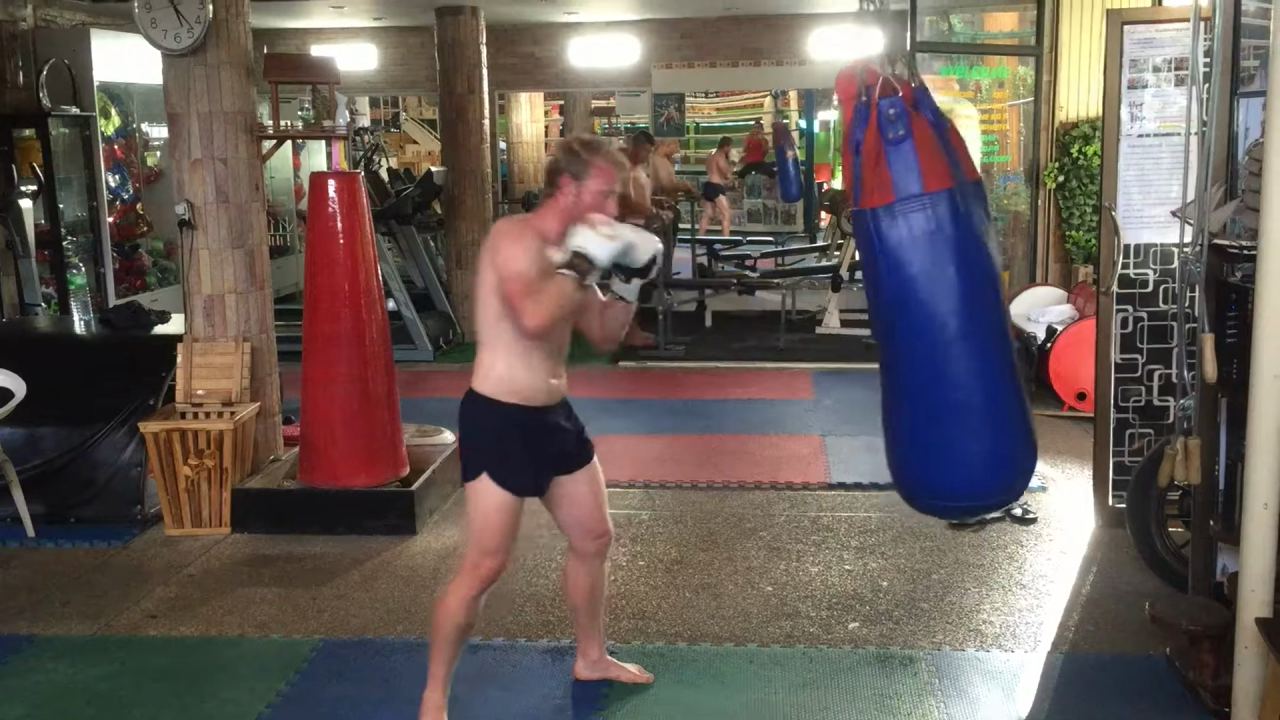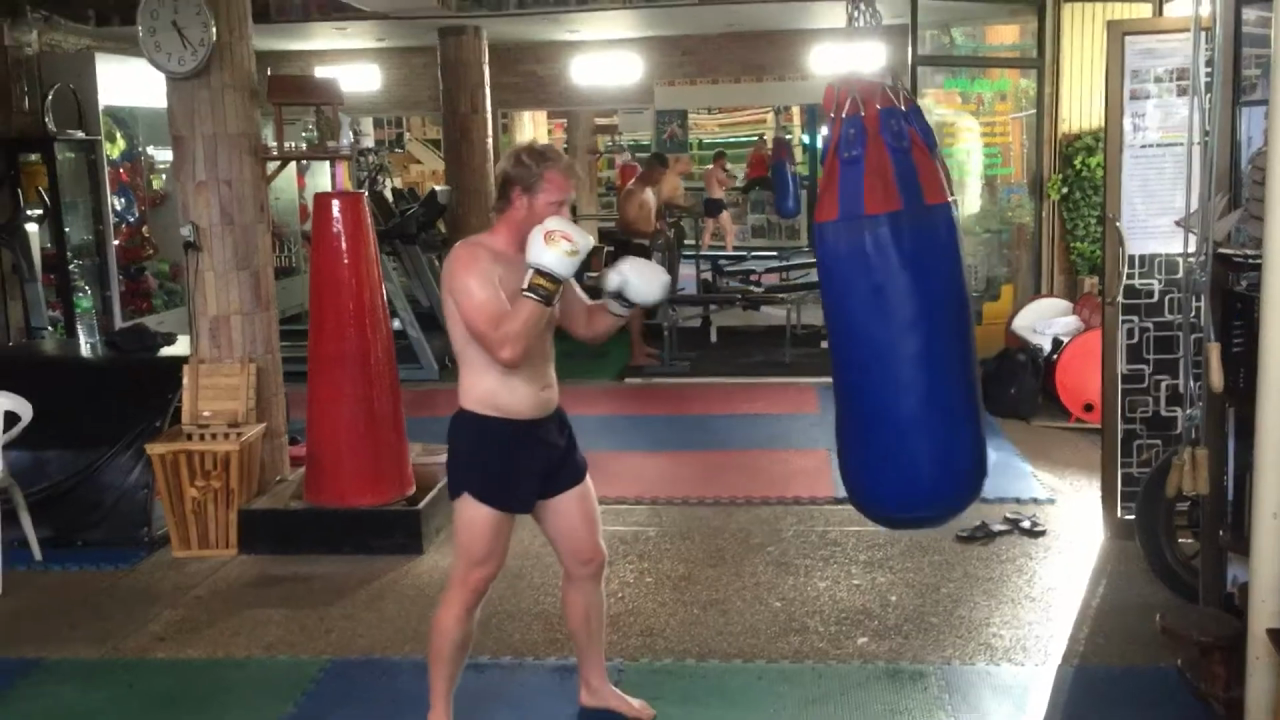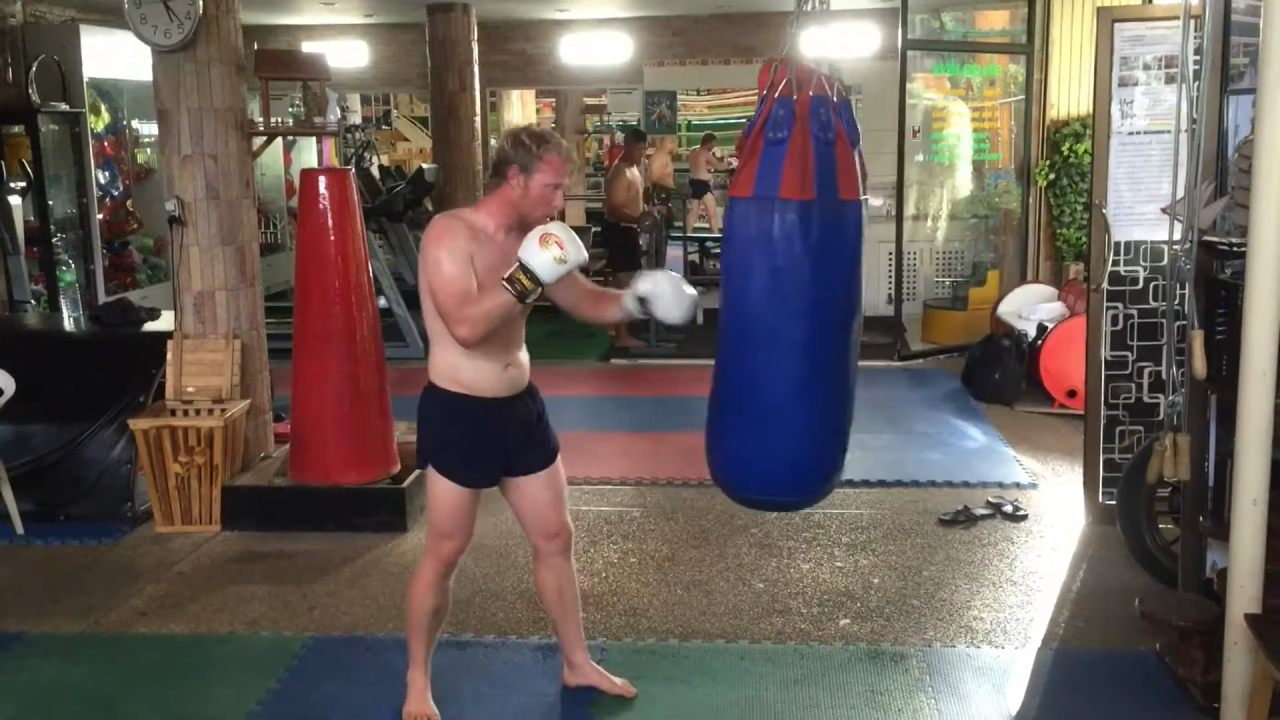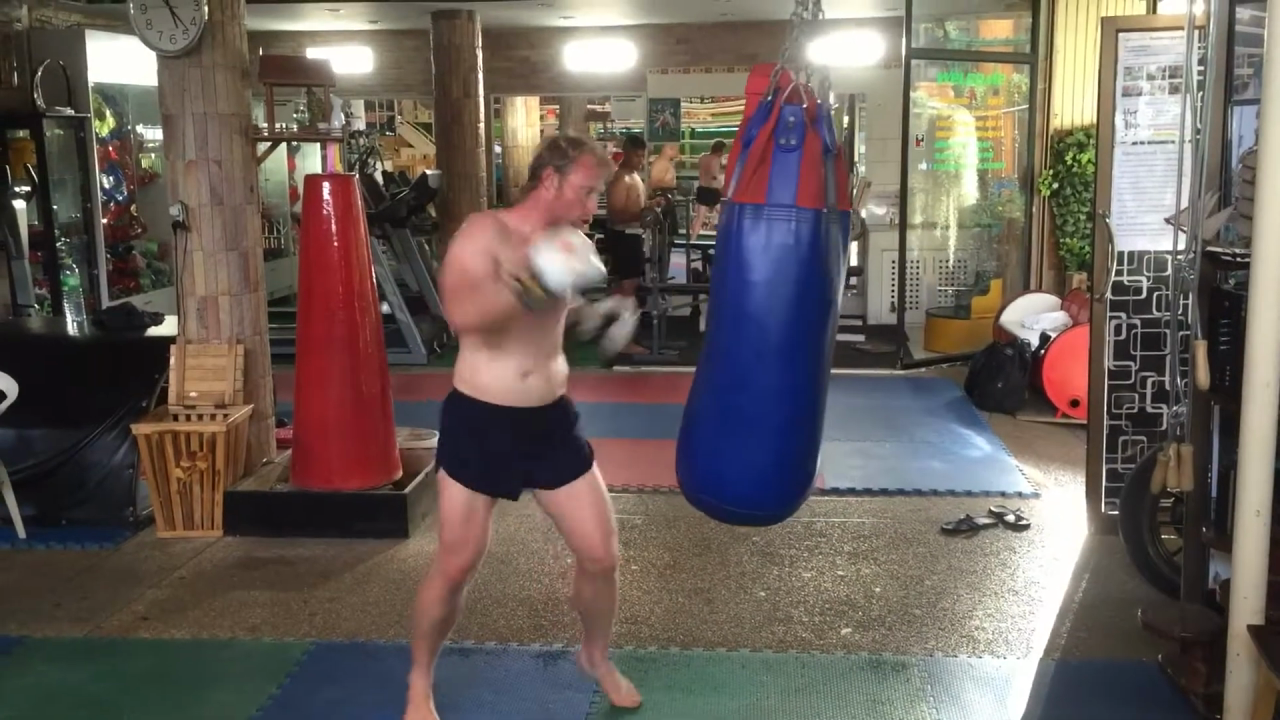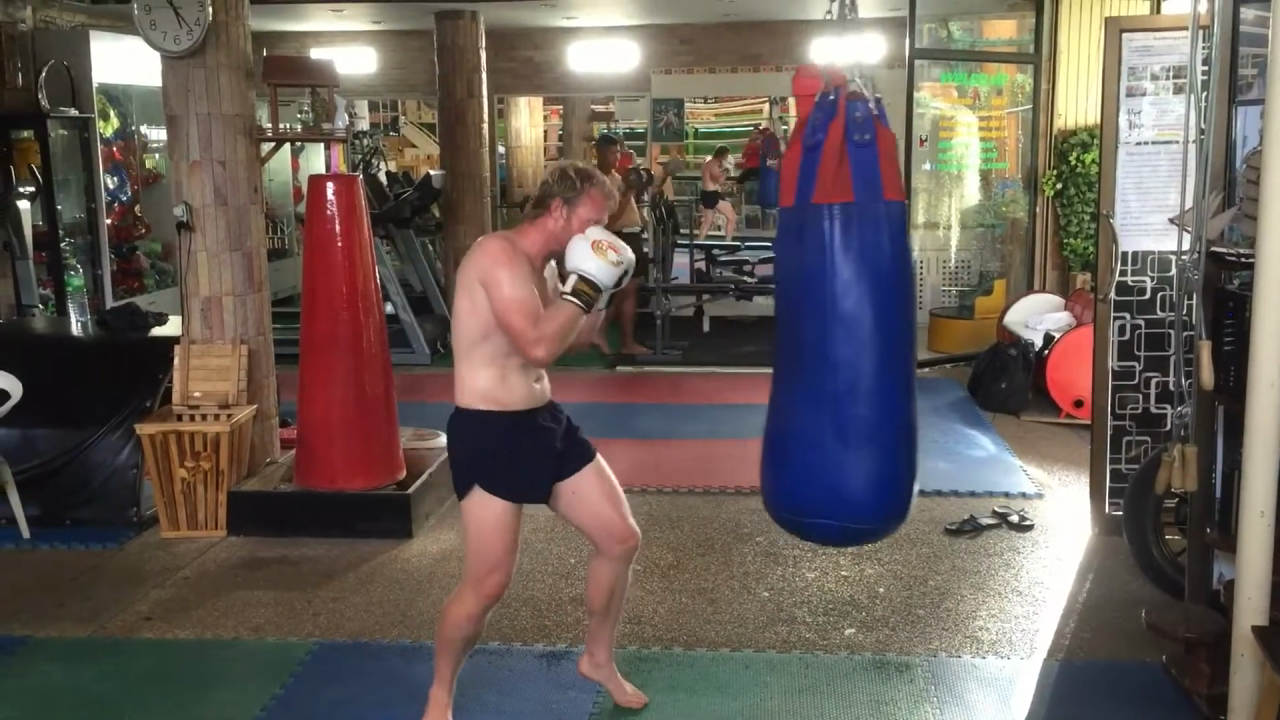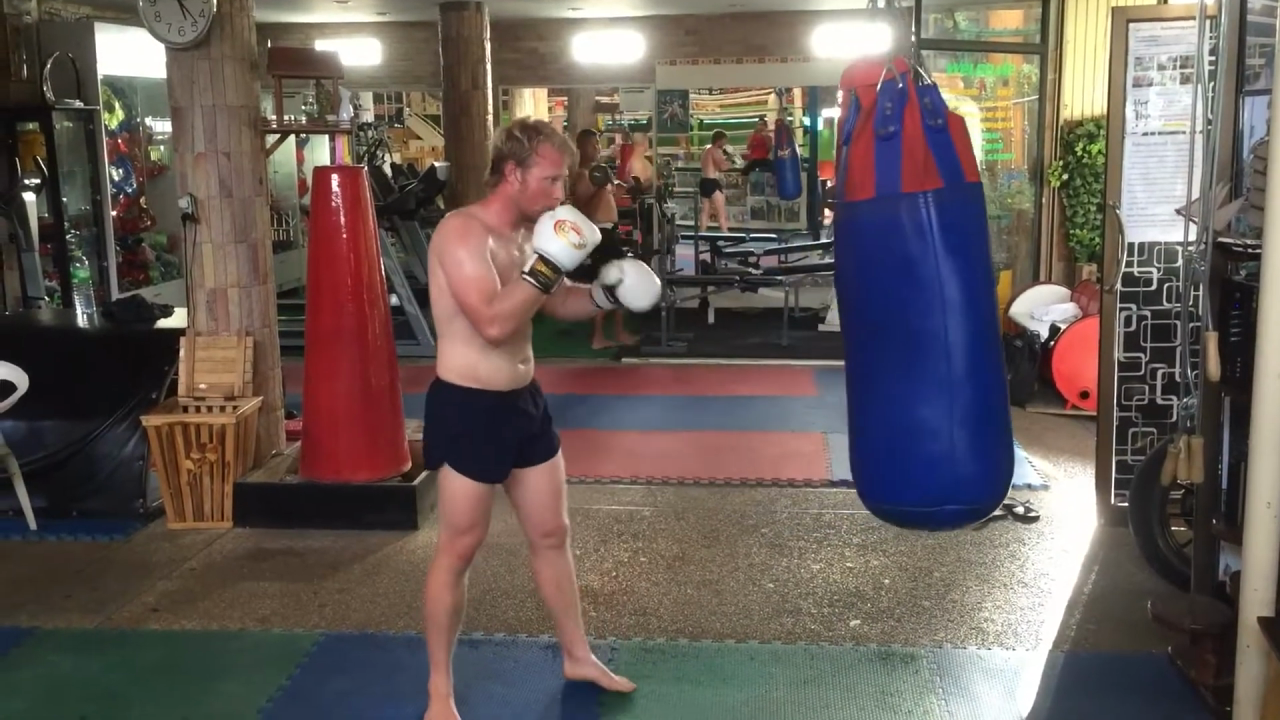
dt=0.5s
person 1, frame 1
left shoulder: (568, 244)
right shoulder: (512, 237)
left elbow: (604, 335)
right elbow: (533, 317)
left wrist: (627, 278)
right wrist: (582, 259)
left hip: (555, 414)
right hip: (499, 420)
left knee: (594, 538)
right knee: (484, 566)
left ankle: (592, 657)
person 1, frame 2
left shoulder: (540, 257)
right shoulder: (471, 260)
left elbow: (588, 327)
right elbow: (508, 347)
left wrist: (621, 299)
right wrist: (547, 277)
left hip: (550, 430)
right hip: (488, 437)
left knee: (587, 562)
right knee: (472, 582)
person 1, frame 3
left shoulder: (533, 236)
right shoulder: (449, 232)
left elbow: (586, 306)
right elbow: (467, 326)
left wrist: (641, 297)
right wrist: (530, 275)
left hip: (519, 406)
right hip: (459, 412)
left knee: (553, 540)
right knee: (444, 553)
left ankle: (577, 661)
person 1, frame 4
right shoulder: (484, 232)
right elbow: (462, 312)
right wrist: (535, 282)
left hip: (550, 420)
right hip: (480, 422)
left knee: (601, 556)
right knee: (455, 566)
left ankle: (598, 658)
person 1, frame 5
left shoulder: (541, 264)
right shoulder: (499, 255)
left elbow: (570, 339)
right elbow: (538, 347)
left wrist: (600, 286)
right wrist: (586, 283)
left hip: (545, 420)
right hip: (488, 432)
left knee: (620, 539)
right knee: (488, 582)
left ankle: (599, 660)
person 1, frame 6
left shoulder: (531, 231)
right shoulder: (462, 232)
left elbow: (560, 306)
right elbow: (495, 323)
left wrist: (608, 290)
right wrist: (549, 263)
left hip: (524, 400)
right hip: (467, 407)
left knee: (551, 536)
right knee: (459, 549)
left ankle: (579, 656)
person 2, frame 1
left shoulder: (641, 169)
right shoulder: (626, 171)
right elbow: (630, 203)
right wrist: (656, 214)
left hip: (642, 227)
left ankle: (634, 328)
right ankle: (631, 334)
person 2, frame 2
left shoulder: (649, 189)
right shoulder: (633, 192)
right elbow: (625, 225)
left wrist: (659, 227)
right wrist: (650, 234)
left hip: (643, 246)
right hip: (633, 248)
left ankle: (640, 344)
right ankle: (636, 355)
person 2, frame 3
left shoulder: (633, 168)
right shoulder: (620, 173)
right elbow: (615, 209)
left wrist: (647, 210)
right wrist: (638, 219)
left hip: (627, 229)
right hip: (619, 230)
left knee: (620, 280)
right knee: (624, 282)
left ankle: (616, 326)
right ankle: (622, 336)
person 2, frame 4
left shoulder: (633, 173)
right shoulder: (620, 179)
right elbow: (616, 213)
left wrist: (650, 205)
right wrist: (641, 214)
left hip: (633, 235)
right hip: (623, 237)
left knee: (624, 286)
right knee: (628, 288)
right ankle: (626, 342)
person 2, frame 5
left shoulder: (614, 176)
right elbow: (615, 214)
left wrist: (636, 187)
right wrist: (629, 190)
left hip: (631, 235)
right hip: (623, 238)
left knee: (621, 289)
right knee: (630, 290)
left ankle: (602, 333)
right ankle: (628, 343)
person 2, frame 6
right shoulder: (581, 177)
right elbow: (586, 210)
left wrist: (610, 187)
right wrist: (600, 188)
left hip: (606, 232)
right hip: (600, 233)
left ankle: (599, 337)
right ankle: (619, 332)
